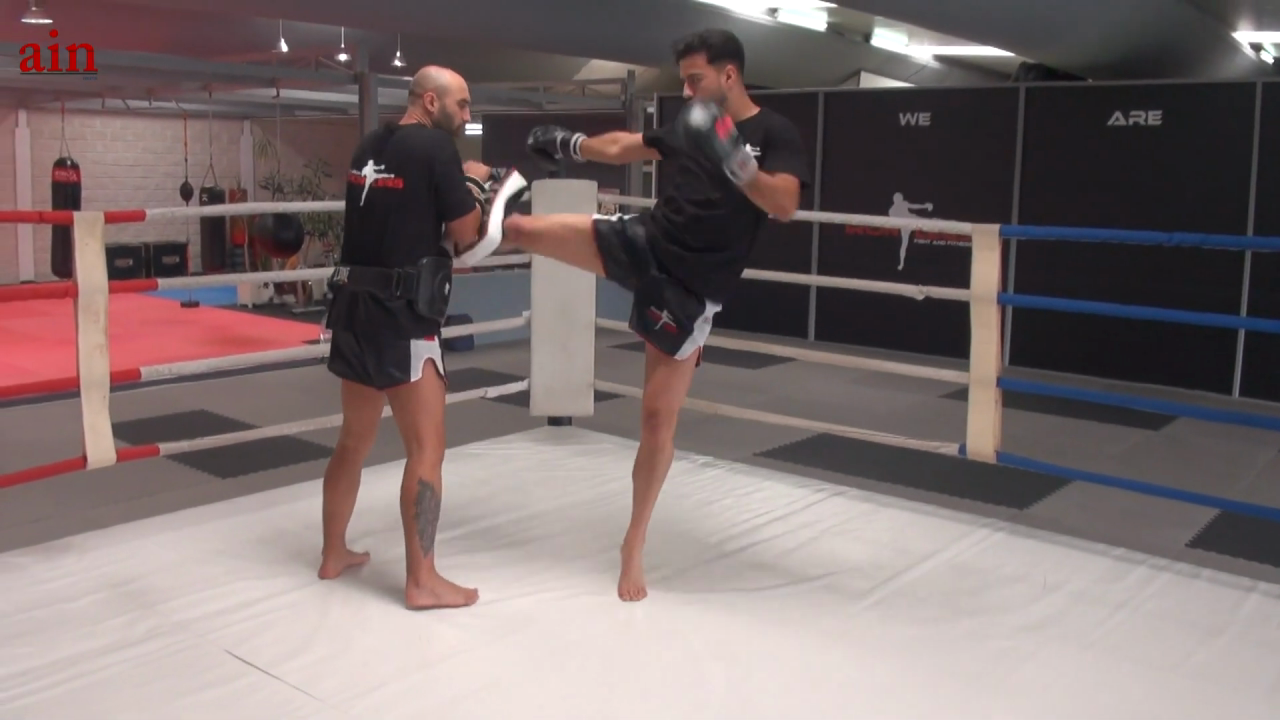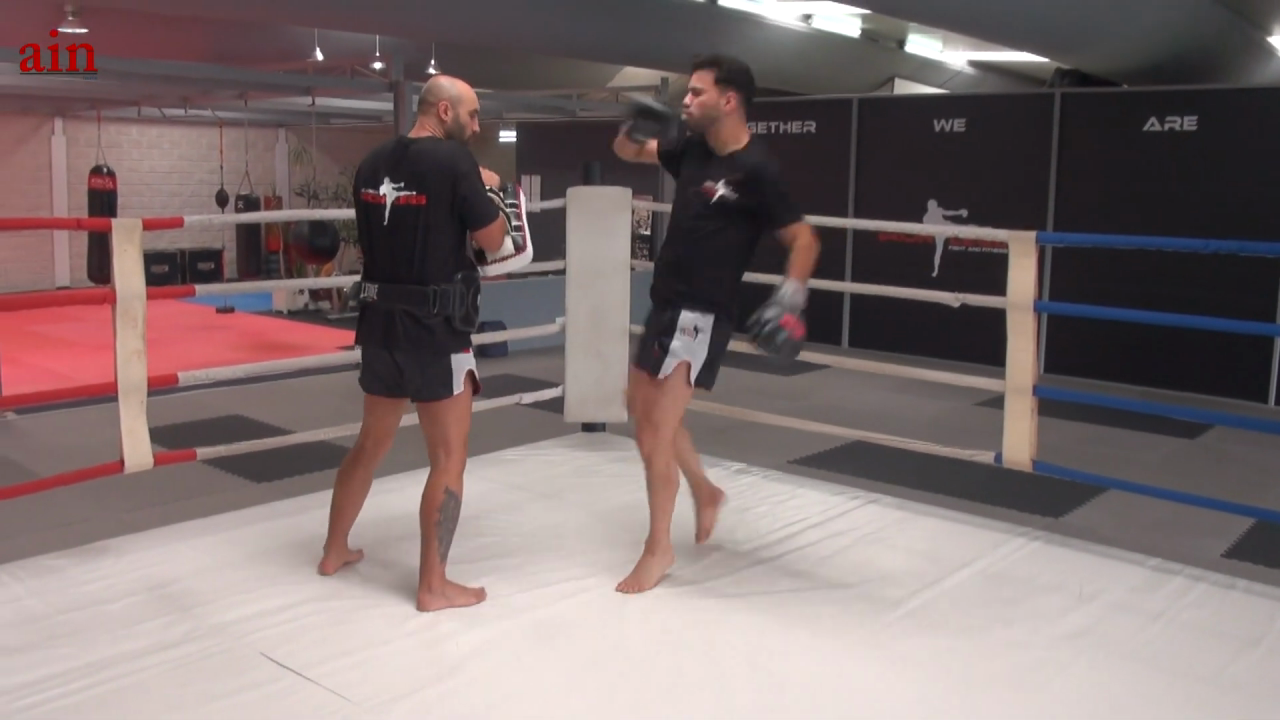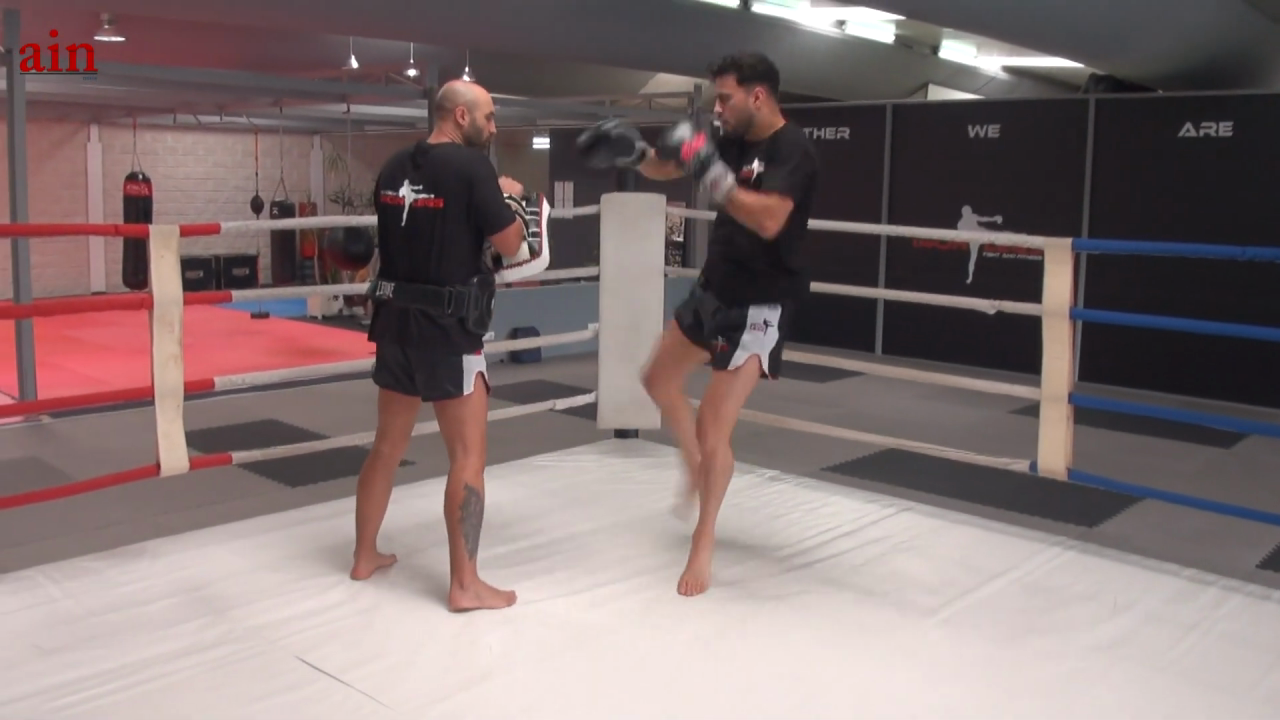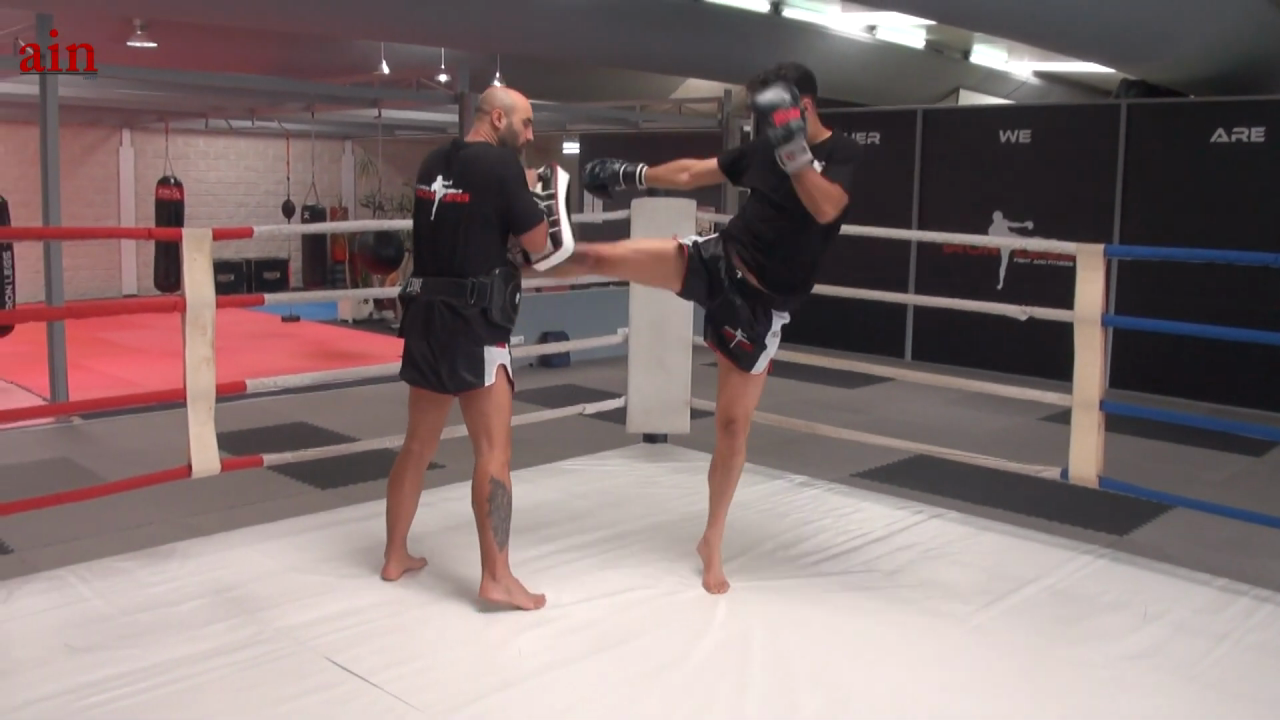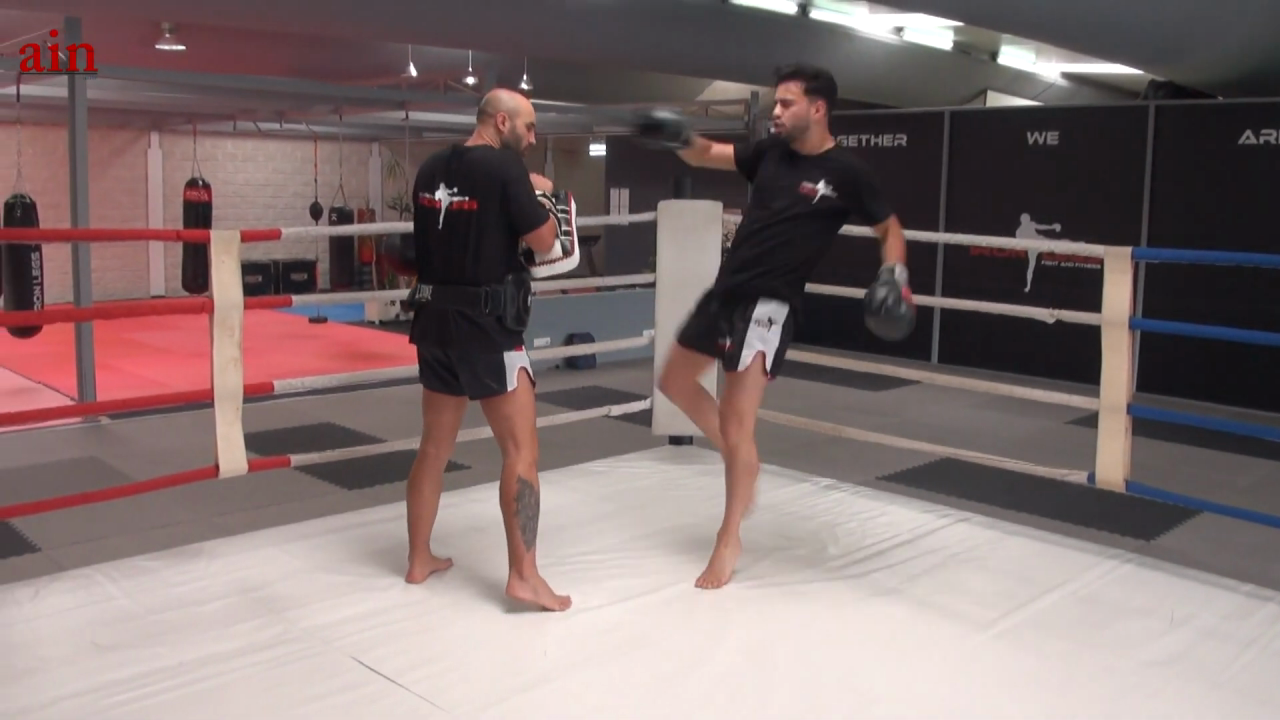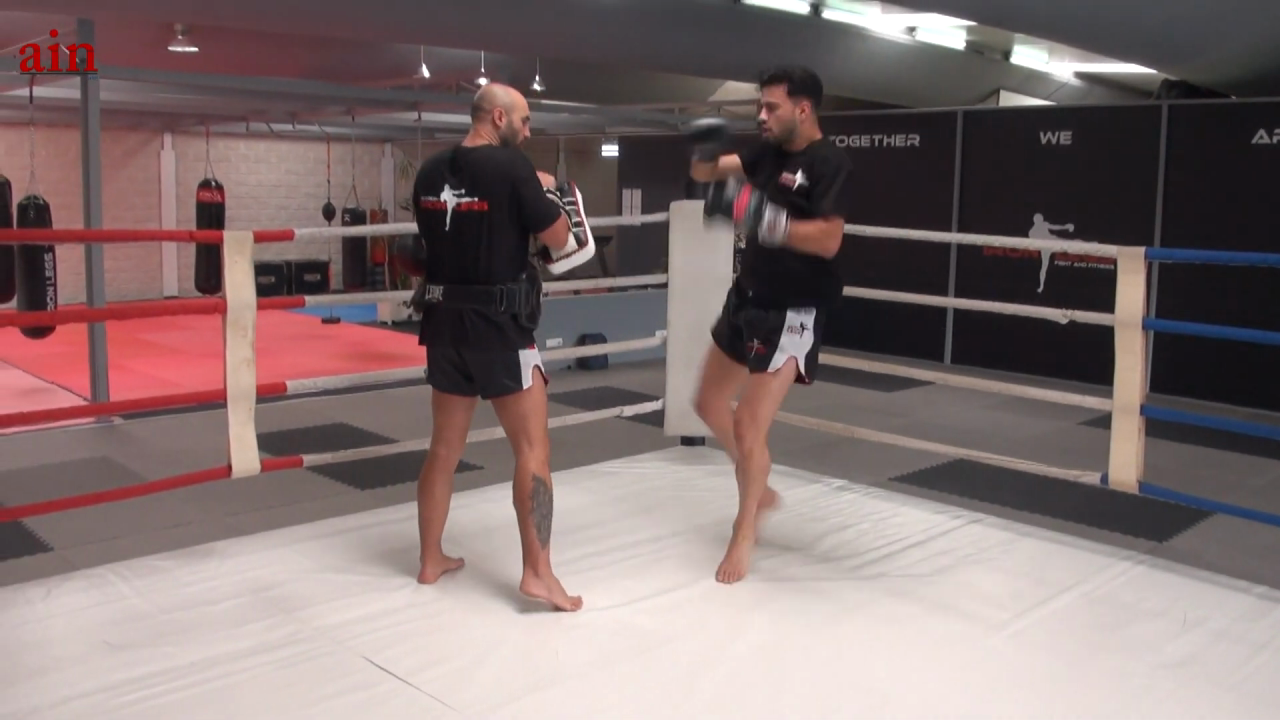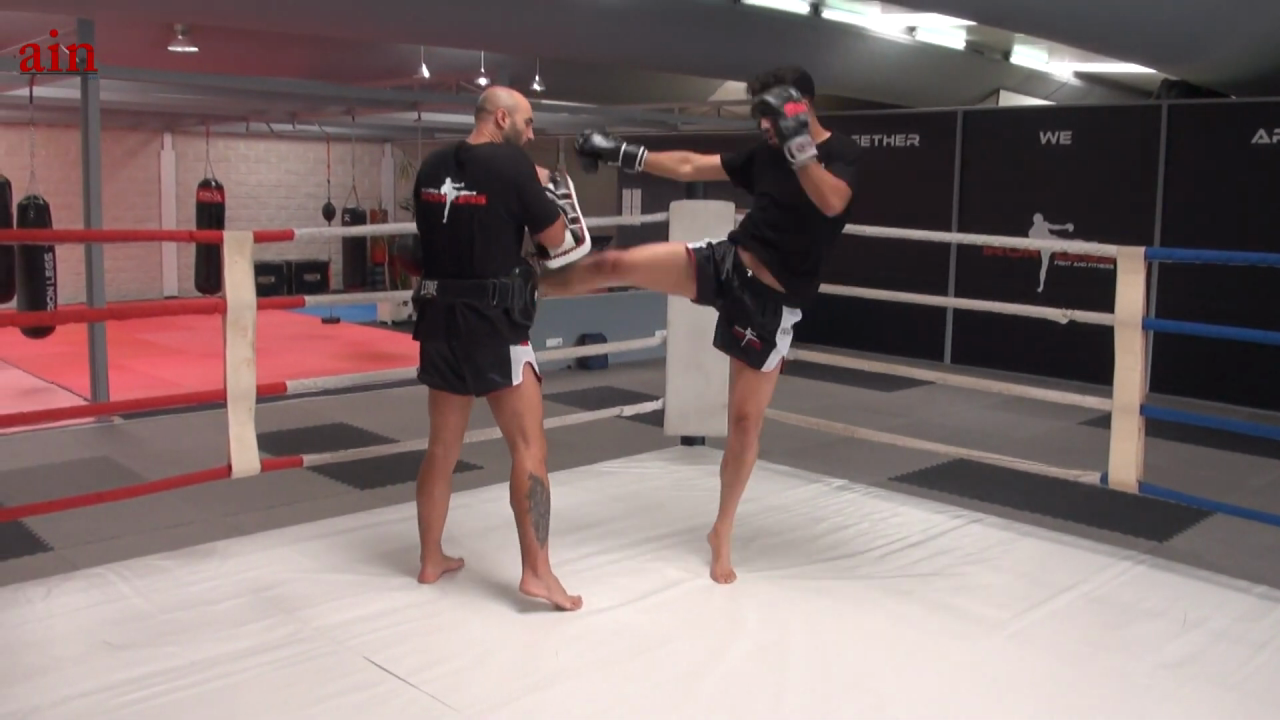
dt=0.4s
person 1, frame 1
left shoulder: (776, 135)
right shoulder: (696, 125)
left elbow: (784, 204)
right elbow: (630, 145)
left wrist: (727, 147)
right wrist: (567, 144)
left hip: (693, 287)
right hip: (645, 241)
left knee: (660, 417)
right knee: (530, 231)
left ankle: (635, 544)
person 1, frame 2
left shoulder: (755, 170)
right shoulder: (696, 146)
left elbow: (803, 243)
right elbow: (632, 149)
left wrist: (786, 304)
right wrist: (639, 123)
left hip: (696, 313)
right hip: (669, 301)
left knee: (652, 433)
right knee: (648, 417)
left ankle: (659, 549)
right ankle: (706, 492)
person 1, frame 3
left shoulder: (794, 152)
right shoulder: (734, 142)
left elbow: (768, 222)
right elbow: (663, 163)
left wrist: (709, 166)
right wrist: (625, 147)
left hip: (757, 307)
right hip: (717, 288)
left knee: (715, 431)
right knee: (657, 379)
left ankle: (702, 548)
right ankle: (698, 480)
person 1, frame 4
left shoulder: (842, 155)
right shoulder: (762, 150)
left elbow: (825, 209)
right elbow: (692, 173)
left wrist: (790, 143)
right wrist: (626, 173)
left hip: (764, 303)
right hip: (716, 262)
left knee: (733, 427)
right knee: (606, 257)
left ankle: (713, 541)
person 1, frame 5
left shoulder: (847, 173)
right shoulder: (773, 149)
left elbow: (889, 229)
right elbow: (708, 154)
left wrist: (893, 279)
right wrist: (675, 132)
left hip: (765, 304)
right hip: (731, 284)
left knee: (736, 424)
right knee: (674, 383)
left ankle: (729, 542)
right ankle: (739, 458)
person 1, frame 6
left shoulder: (830, 164)
right shoulder: (768, 152)
left elbow: (829, 240)
right elbow: (708, 172)
left wrist: (759, 217)
right wrist: (708, 155)
left hip: (790, 313)
right hip: (749, 295)
left knee: (748, 428)
right knee: (707, 405)
left ankle: (742, 537)
right ankle: (758, 493)
person 1, frame 7
left shoulder: (840, 152)
right shoulder: (767, 150)
left elbow: (832, 204)
right elbow: (690, 167)
left wrist: (795, 139)
right wrist: (624, 152)
left hip: (773, 304)
right hip: (724, 264)
left knee: (746, 421)
right knee: (617, 263)
left ankle: (721, 532)
right ankle: (541, 286)
person 2, frame 1
left shoulder: (373, 147)
right shoulder: (432, 146)
right elbow: (468, 232)
right wrist: (476, 182)
left hip: (352, 304)
right hip: (401, 314)
left knee: (354, 438)
right knee: (426, 447)
left ankle: (333, 553)
right ankle: (423, 579)
person 2, frame 2
left shoulder: (372, 164)
right shoulder: (453, 159)
right elbow: (492, 241)
right wrist: (485, 189)
left hip: (381, 320)
right hip: (434, 327)
left knee: (372, 442)
right knee: (449, 457)
left ankle: (334, 550)
right ankle: (433, 585)
person 2, frame 3
left shoulder: (394, 168)
right shoulder: (470, 164)
right elbow: (509, 244)
right wrist: (507, 195)
left hip: (396, 320)
right hip: (448, 327)
left knee: (388, 445)
right knee: (468, 456)
left ankle: (365, 555)
right ankle: (465, 584)
person 2, frame 4
left shoulder: (435, 163)
right shoulder: (499, 163)
right elbow: (536, 244)
right wrist: (540, 196)
left hip: (423, 314)
right hip: (473, 320)
left knee: (418, 444)
right knee: (494, 448)
left ankle: (395, 556)
right ankle: (496, 578)
person 2, frame 5
left shoulder: (431, 168)
right shoulder: (503, 167)
right elbow: (543, 243)
right wrist: (541, 197)
left hip: (435, 321)
right hip: (487, 325)
left knee: (434, 446)
right knee: (521, 449)
left ankle: (419, 558)
right ankle: (524, 576)
person 2, frame 6
left shoulder: (431, 171)
right shoulder: (510, 165)
right elbow: (558, 238)
right wrist: (547, 191)
left hip: (445, 321)
right hip: (499, 323)
left knee: (445, 448)
right knee: (533, 448)
left ankle: (431, 559)
right ankle: (538, 573)
person 2, frame 7
left shoulder: (433, 166)
right shoulder: (510, 163)
right elbow: (556, 239)
right wrist: (545, 187)
left hip: (438, 317)
right hip: (491, 320)
left knee: (441, 448)
right knee: (529, 446)
left ankle: (431, 559)
right ankle: (537, 574)
